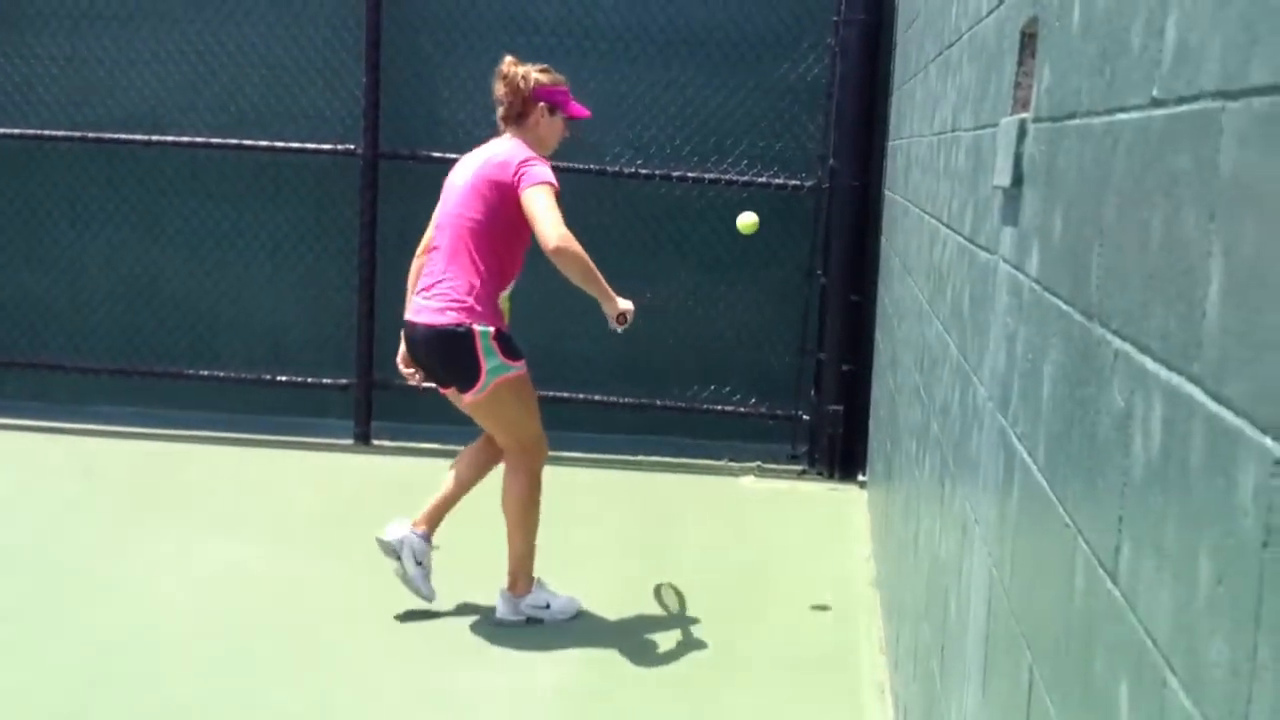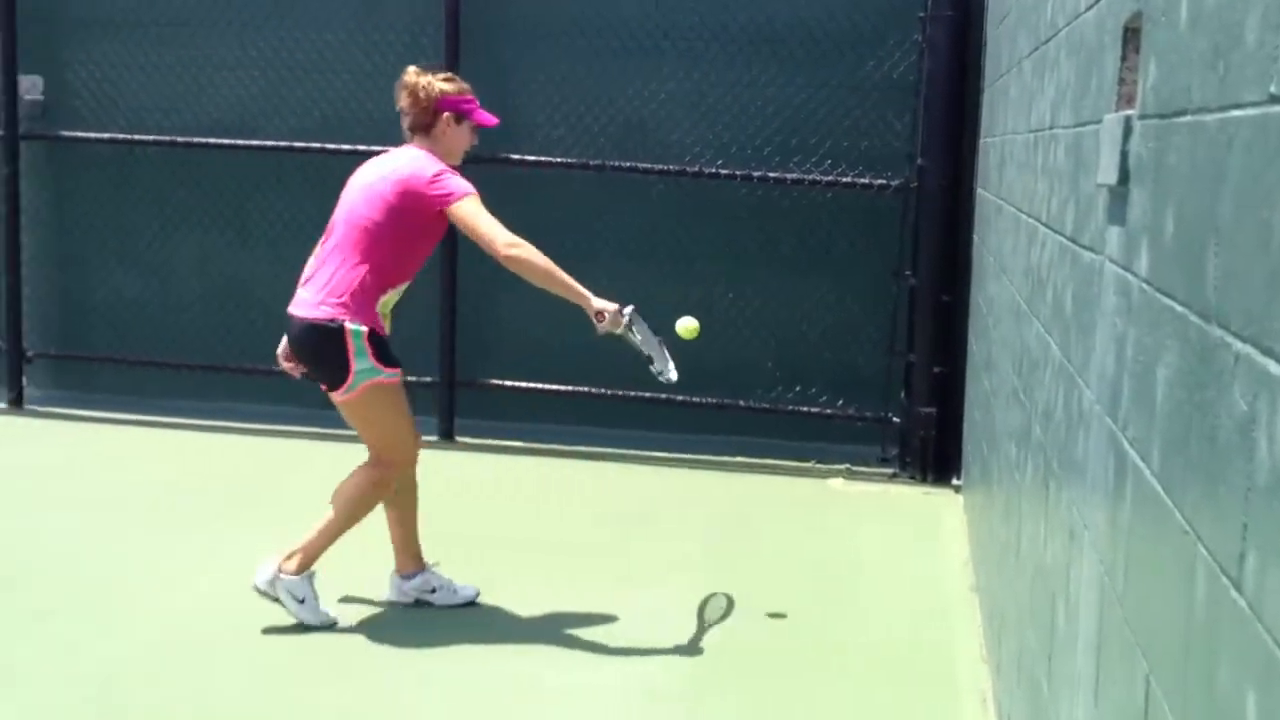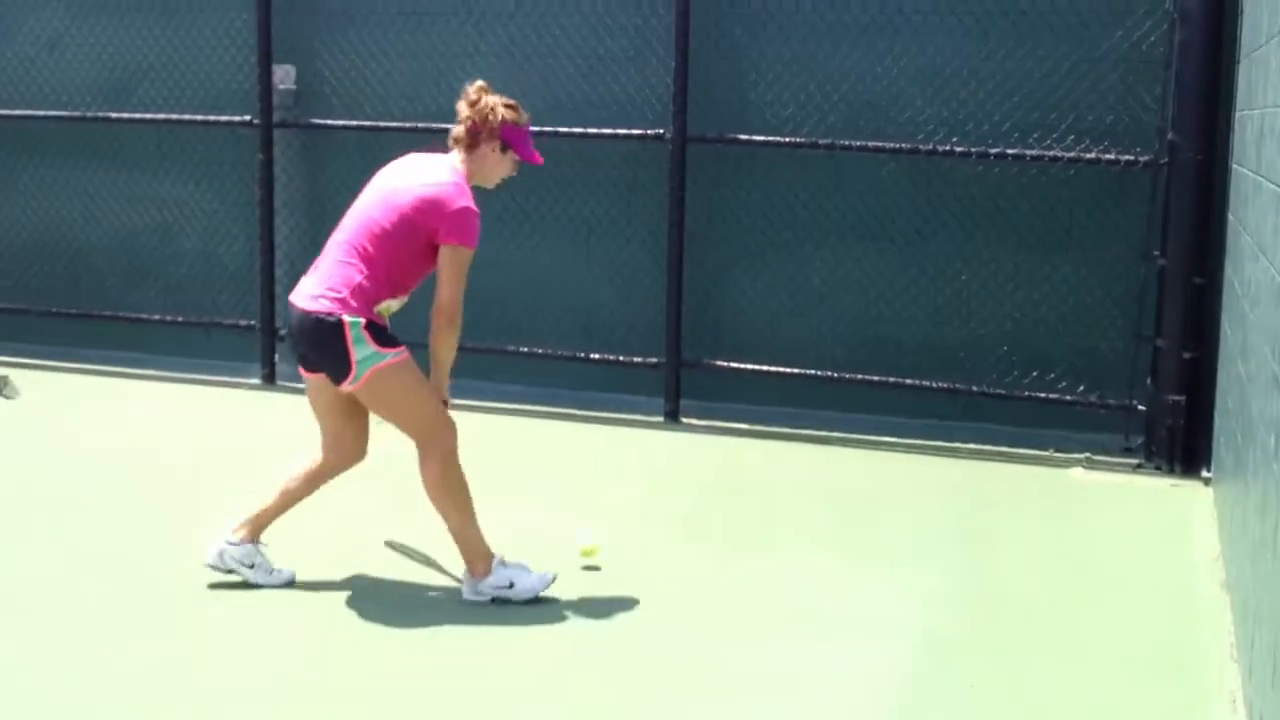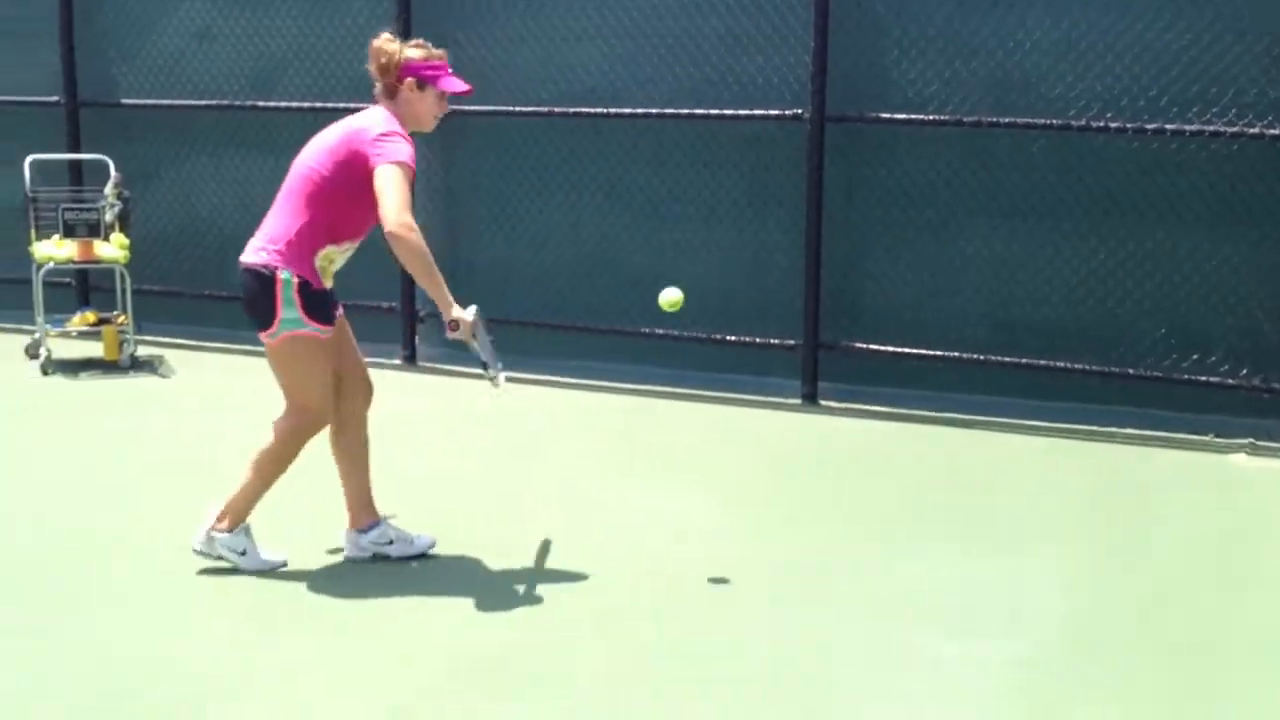
dt=0.7s
person 1, frame 1
left shoulder: (473, 162)
right shoulder: (526, 164)
left elbow: (424, 256)
right elbow: (557, 243)
left wrist: (409, 340)
right wrist: (609, 299)
left hip: (425, 326)
right hip: (467, 332)
left knee: (501, 440)
right knee: (528, 451)
left ankle: (414, 532)
right ankle: (522, 592)
person 1, frame 2
left shoulder: (381, 167)
right shoulder: (437, 177)
left elbow: (327, 249)
right elbow: (510, 251)
left wrist: (296, 334)
right wrist: (587, 300)
left hip: (314, 322)
right hip: (344, 331)
left knee: (398, 449)
right knee: (389, 459)
left ankle: (412, 573)
right ankle: (291, 568)
person 1, frame 3
left shoulder: (409, 166)
right shoulder: (458, 207)
right elbow: (446, 315)
right wrist: (439, 386)
left hip: (311, 313)
right hip: (340, 324)
left knee: (345, 448)
right knee: (436, 434)
left ankle: (240, 540)
right ankle: (485, 572)
person 1, frame 4
left shoulder: (363, 129)
right shoulder: (388, 138)
right elbow: (399, 229)
left wrist: (320, 292)
right wrist: (447, 305)
left hip: (294, 278)
right hip: (282, 280)
left knee: (354, 395)
right knee: (309, 415)
left ankle: (365, 527)
right ankle: (226, 526)
